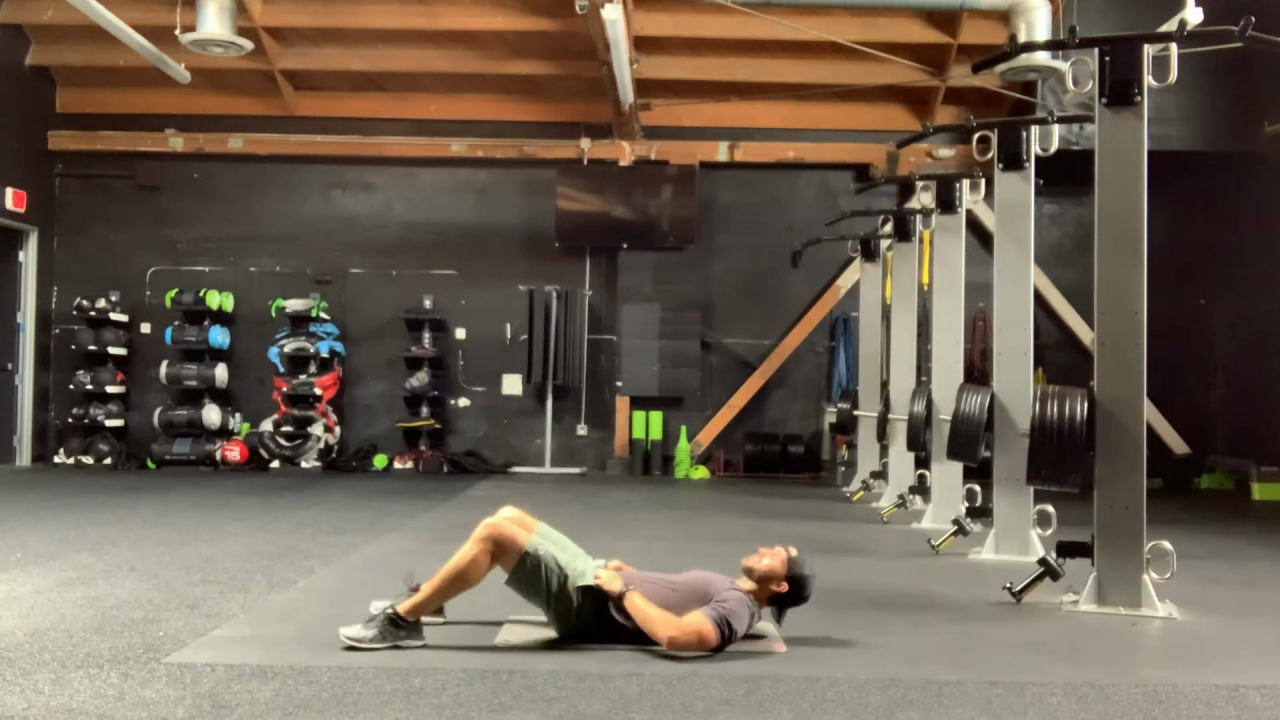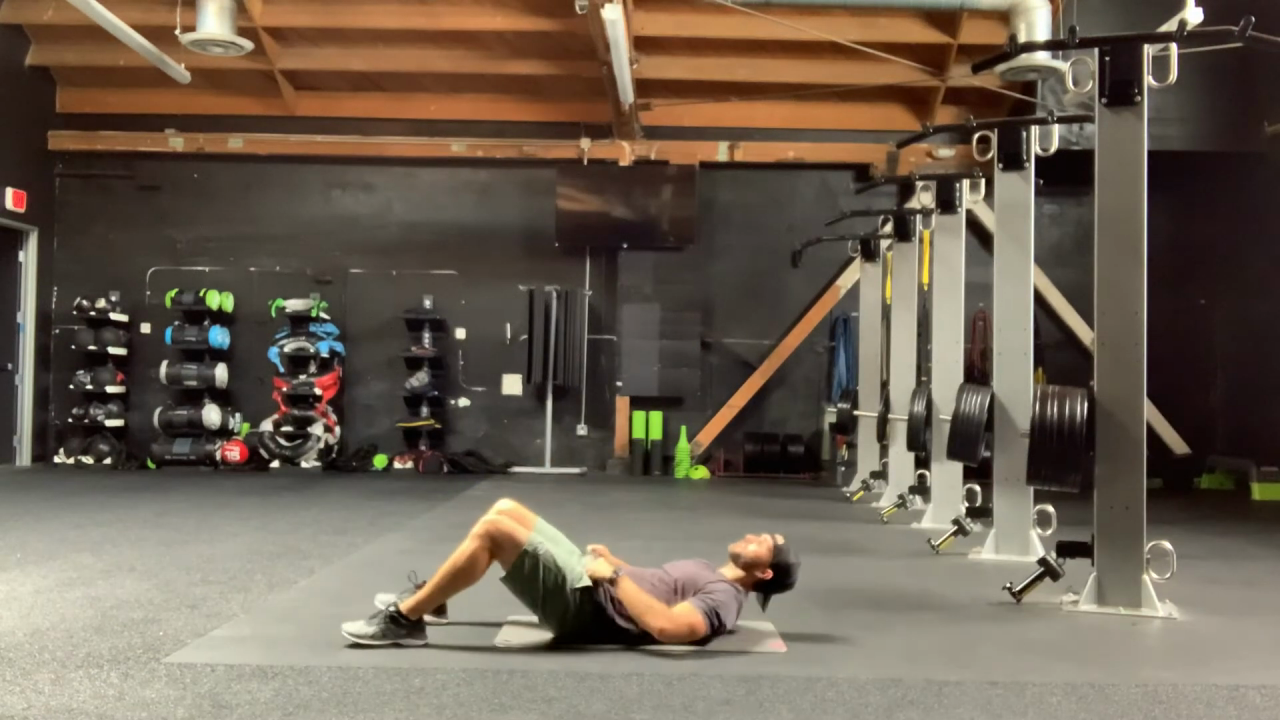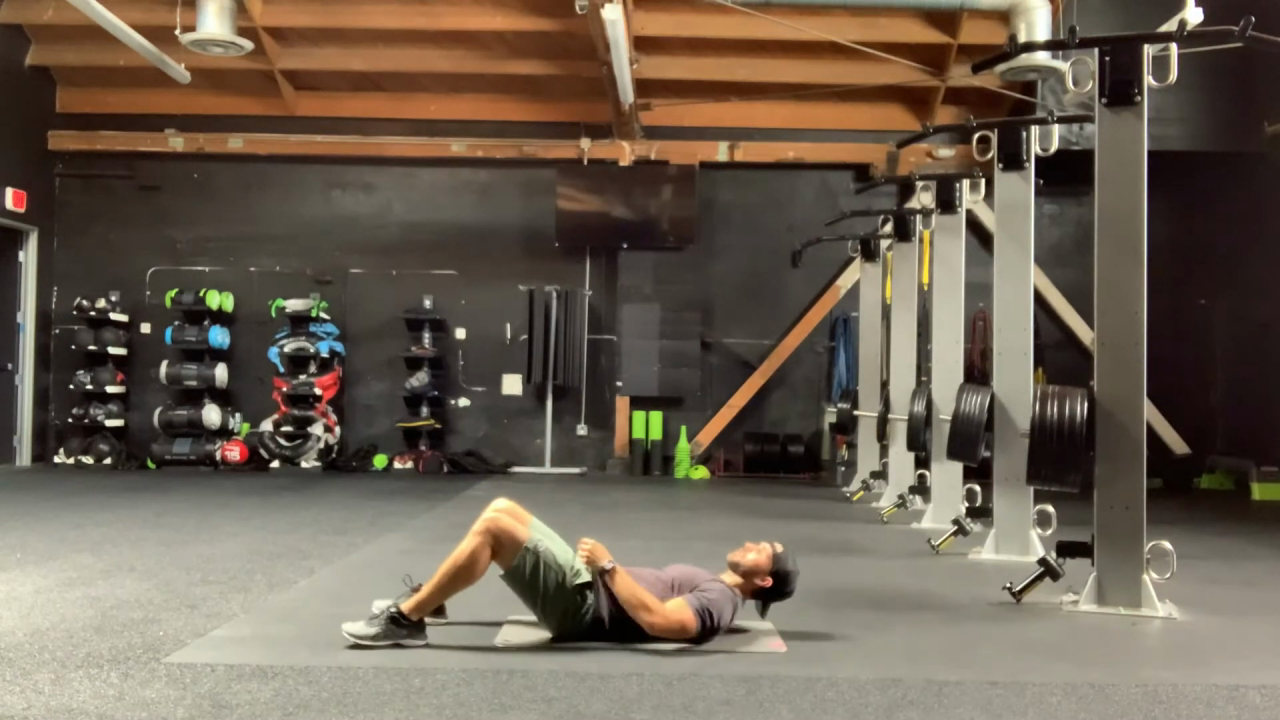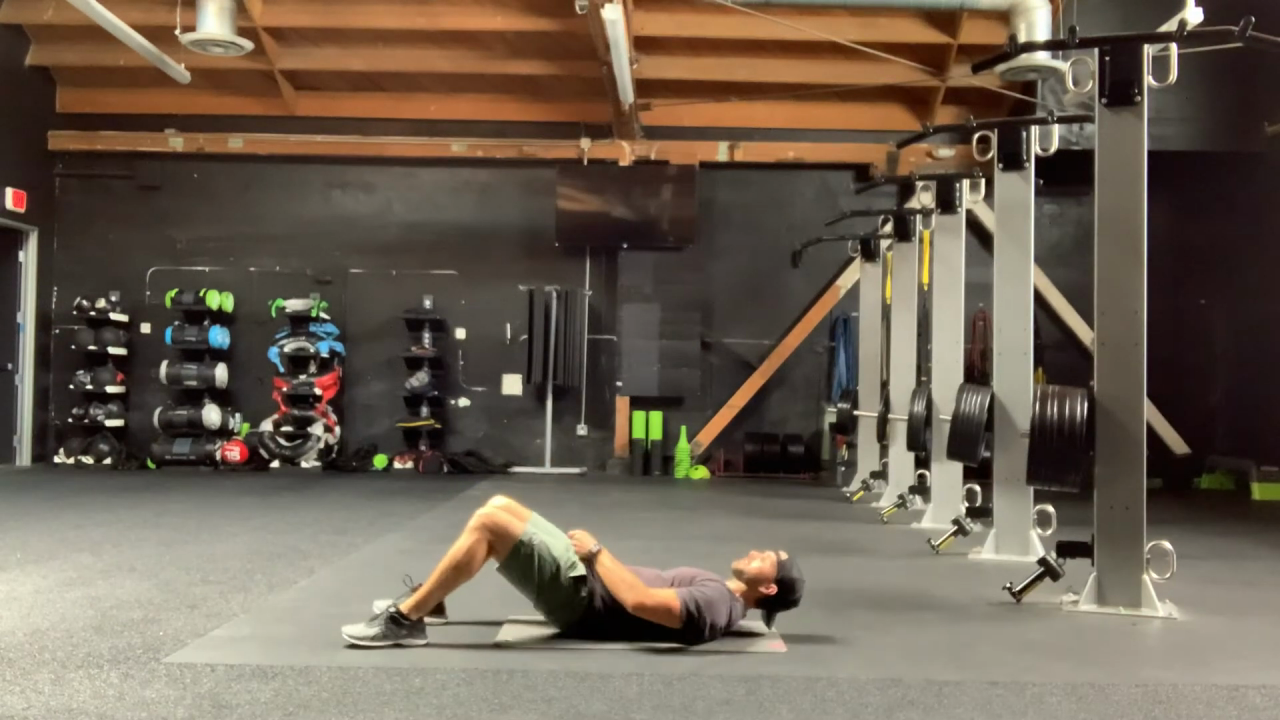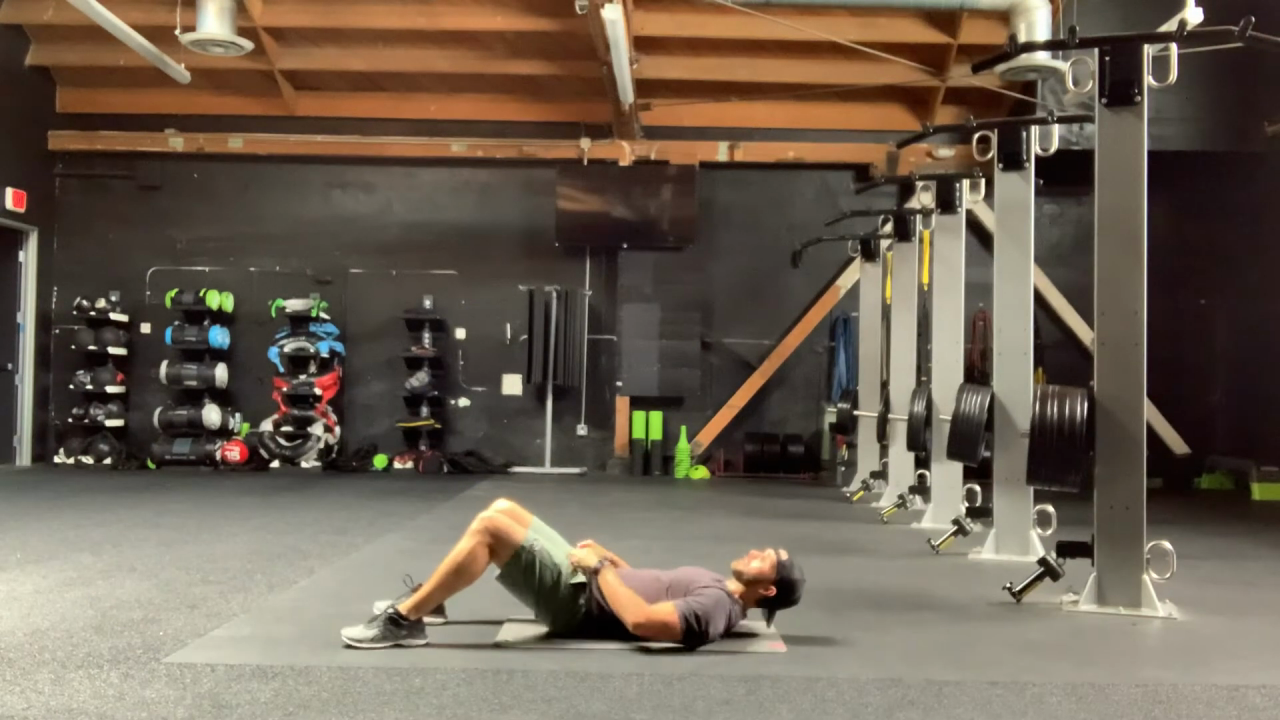
dt=0.2s
person 1, frame 1
left shoulder: (736, 609)
right shoulder: (730, 590)
left elbow: (675, 635)
left wrist: (624, 591)
right wrist: (627, 573)
left hip: (587, 606)
right hip: (593, 577)
left knee: (491, 532)
right knee: (508, 516)
left ankle: (401, 621)
right ankle: (426, 600)
person 1, frame 2
left shoulder: (723, 600)
right shoulder: (708, 573)
left elbow: (668, 626)
left wrist: (613, 577)
right wrist: (611, 559)
left hip: (582, 605)
right hip: (587, 579)
left knee: (489, 530)
right knee: (504, 509)
left ankle: (404, 621)
right ankle: (429, 598)
person 1, frame 3
left shoulder: (719, 601)
right shoulder: (708, 581)
left elbow: (658, 620)
left wrist: (608, 566)
right wrist: (601, 563)
left hip: (580, 605)
right hip: (584, 580)
left knee: (490, 528)
right knee: (501, 508)
left ankle: (405, 620)
right ankle: (428, 600)
person 1, frame 4
left shoulder: (717, 603)
right shoulder: (716, 589)
left elbow: (640, 601)
left wrist: (596, 553)
right wrist: (597, 555)
left hip: (580, 597)
right hip: (585, 579)
left knee: (487, 522)
right knee: (498, 505)
left ankle: (405, 620)
right ankle: (428, 602)
person 1, frame 5
left shoulder: (716, 608)
right shoulder: (717, 588)
left elbow: (640, 619)
left wrist: (597, 567)
right wrist: (608, 557)
left hip: (578, 602)
right hip: (585, 582)
left knee: (487, 526)
right knee: (501, 509)
left ankle: (403, 620)
right ankle: (427, 600)
